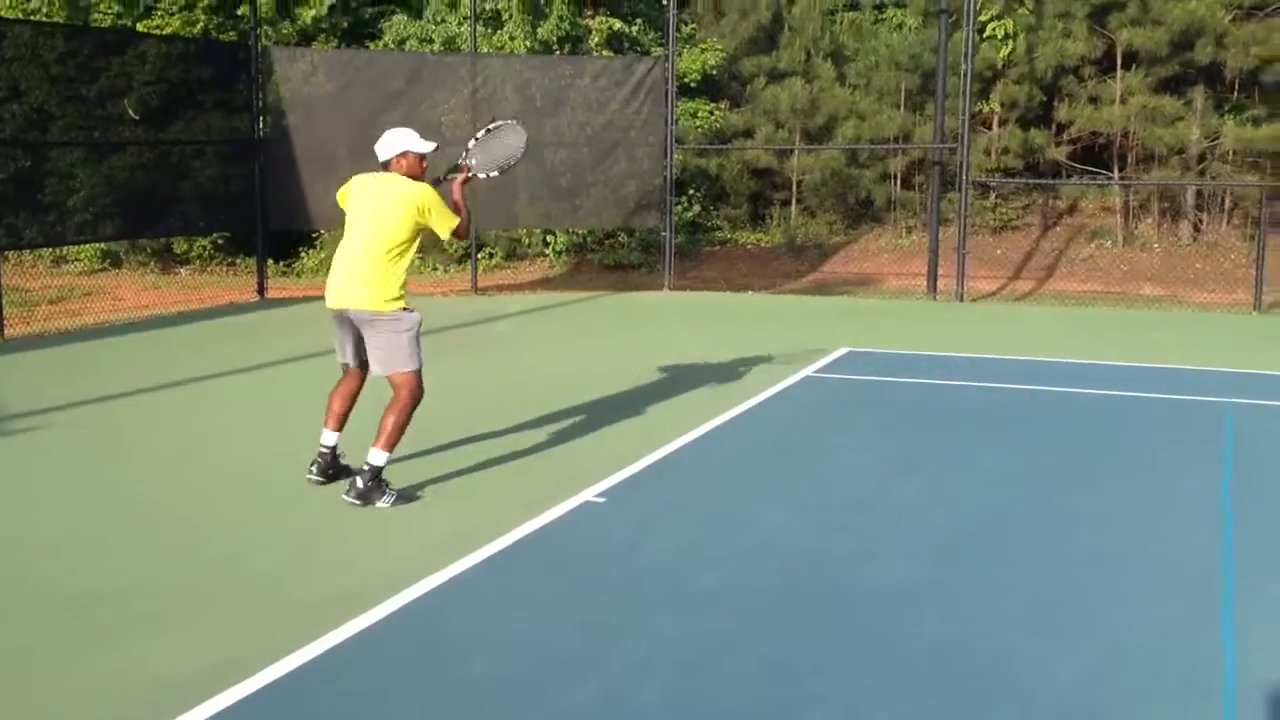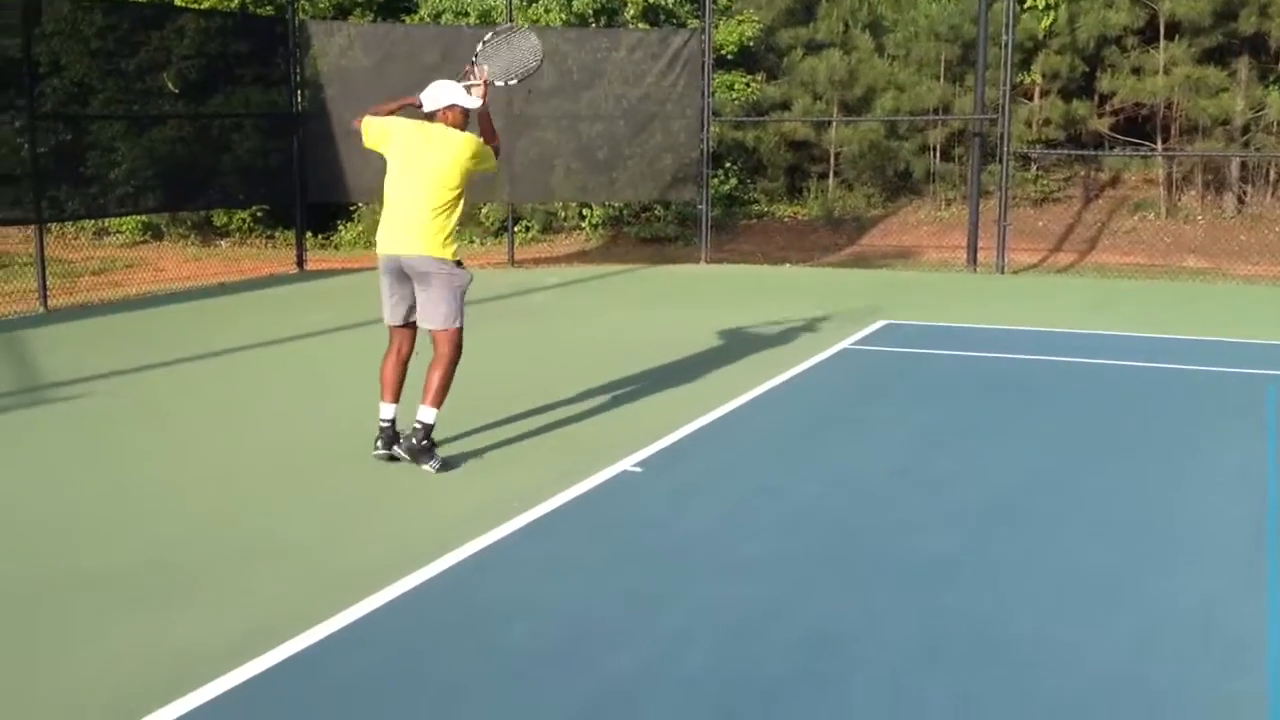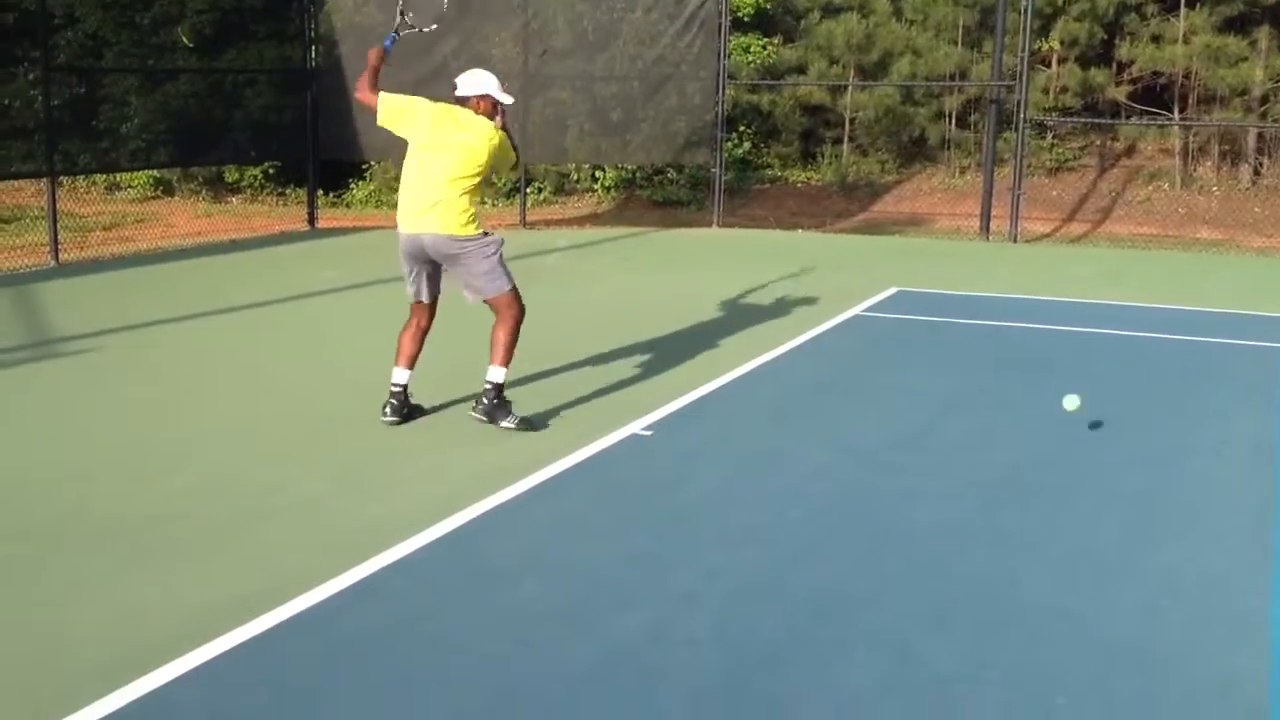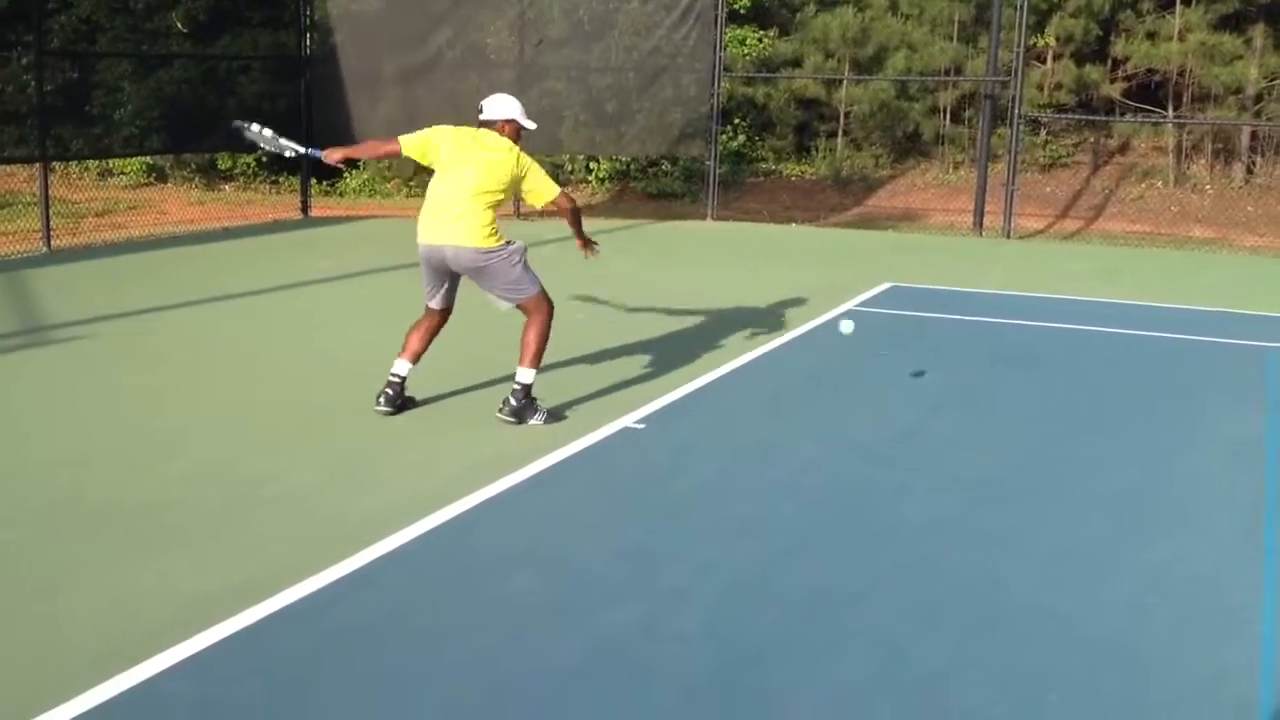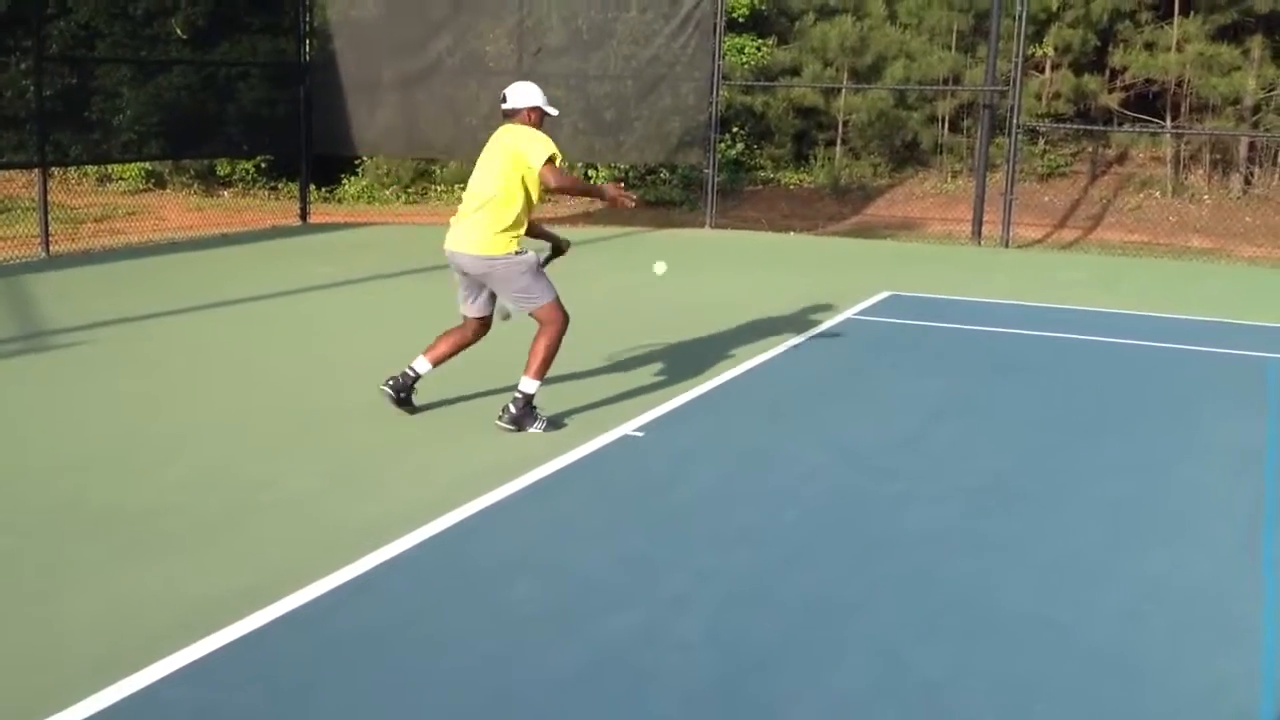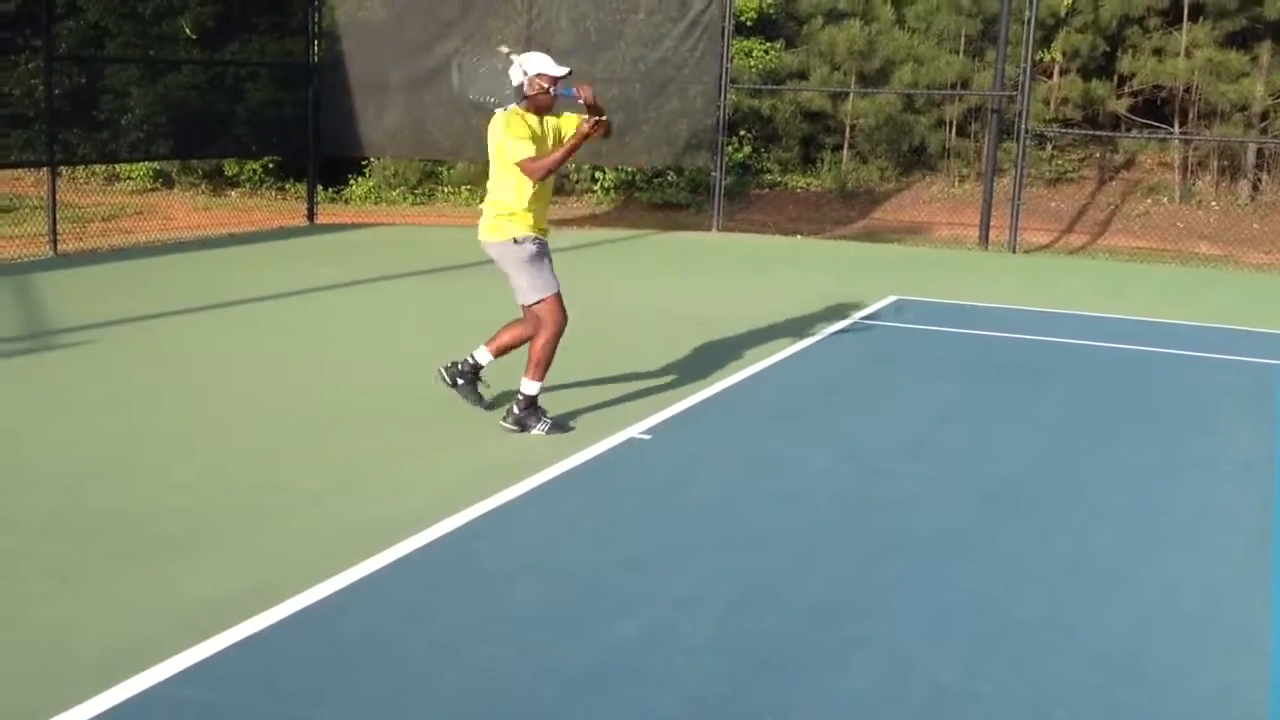
dt=0.2s
person 1, frame 1
left shoulder: (361, 183)
right shoulder: (421, 194)
right elbow: (461, 231)
right wrist: (458, 192)
left hip: (339, 296)
right hip: (379, 303)
left knee: (353, 375)
right knee: (408, 391)
left ankle: (324, 459)
right ankle: (367, 479)
person 1, frame 2
left shoulder: (398, 129)
right shoulder: (467, 144)
left elbow: (361, 120)
right elbow: (494, 152)
left wrist: (406, 102)
right wrist: (483, 104)
left hip: (390, 250)
right hip: (432, 254)
left knee: (400, 344)
right knee: (448, 348)
left ankle: (386, 434)
right ankle: (418, 438)
person 1, frame 3
left shoulder: (423, 112)
right shoulder: (493, 136)
left elbow: (364, 94)
right elbow: (513, 163)
left wrist: (374, 61)
left hip: (410, 231)
right hip: (455, 233)
left knee: (420, 315)
right knee: (511, 310)
left ankle: (397, 398)
right ankle: (491, 396)
person 1, frame 4
left shoulder: (449, 137)
right shoulder: (519, 159)
left elbow: (388, 147)
right elbow: (566, 203)
left wrist: (345, 151)
right wrist: (581, 236)
left hip: (430, 242)
right hip: (477, 245)
left knee: (433, 317)
right knee: (540, 311)
left ankle: (392, 390)
right ankle: (519, 399)
person 1, frame 5
left shoulder: (499, 143)
right shoulder: (527, 138)
right elbow: (553, 178)
left wrist: (549, 236)
right wrist: (603, 191)
left hip: (459, 248)
right hip: (493, 251)
left knee: (475, 326)
right knee: (555, 321)
left ankle: (403, 381)
right ankle: (519, 408)
person 1, frame 6
left shoulder: (550, 122)
right shoulder: (508, 121)
left elbow: (599, 123)
right elbow: (535, 172)
left wrist: (591, 103)
right wrist: (576, 140)
left hip: (527, 235)
right hip: (510, 234)
left knee: (535, 322)
right knee: (553, 319)
left ankle: (468, 368)
right ankle: (523, 408)
